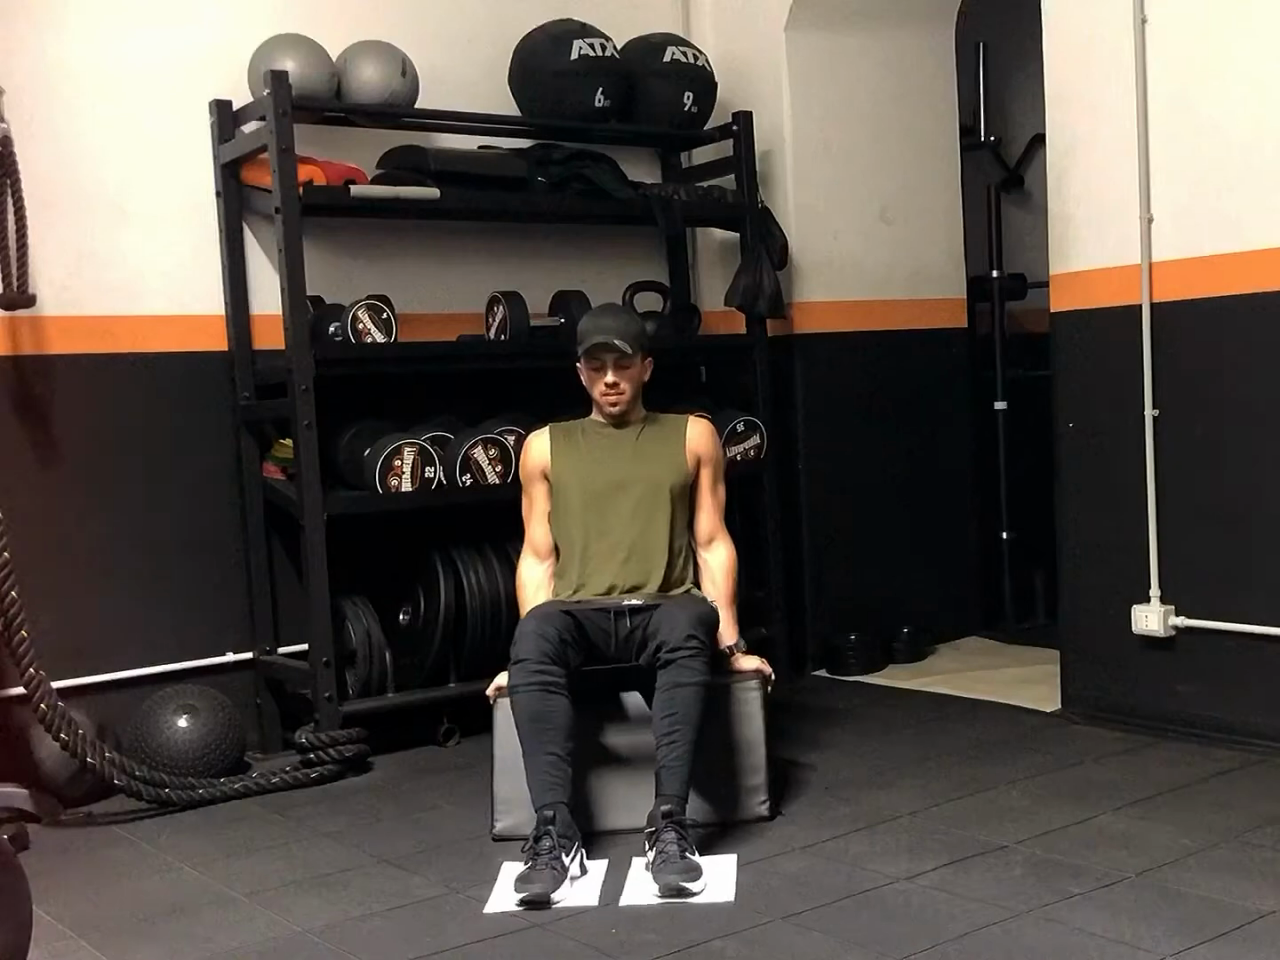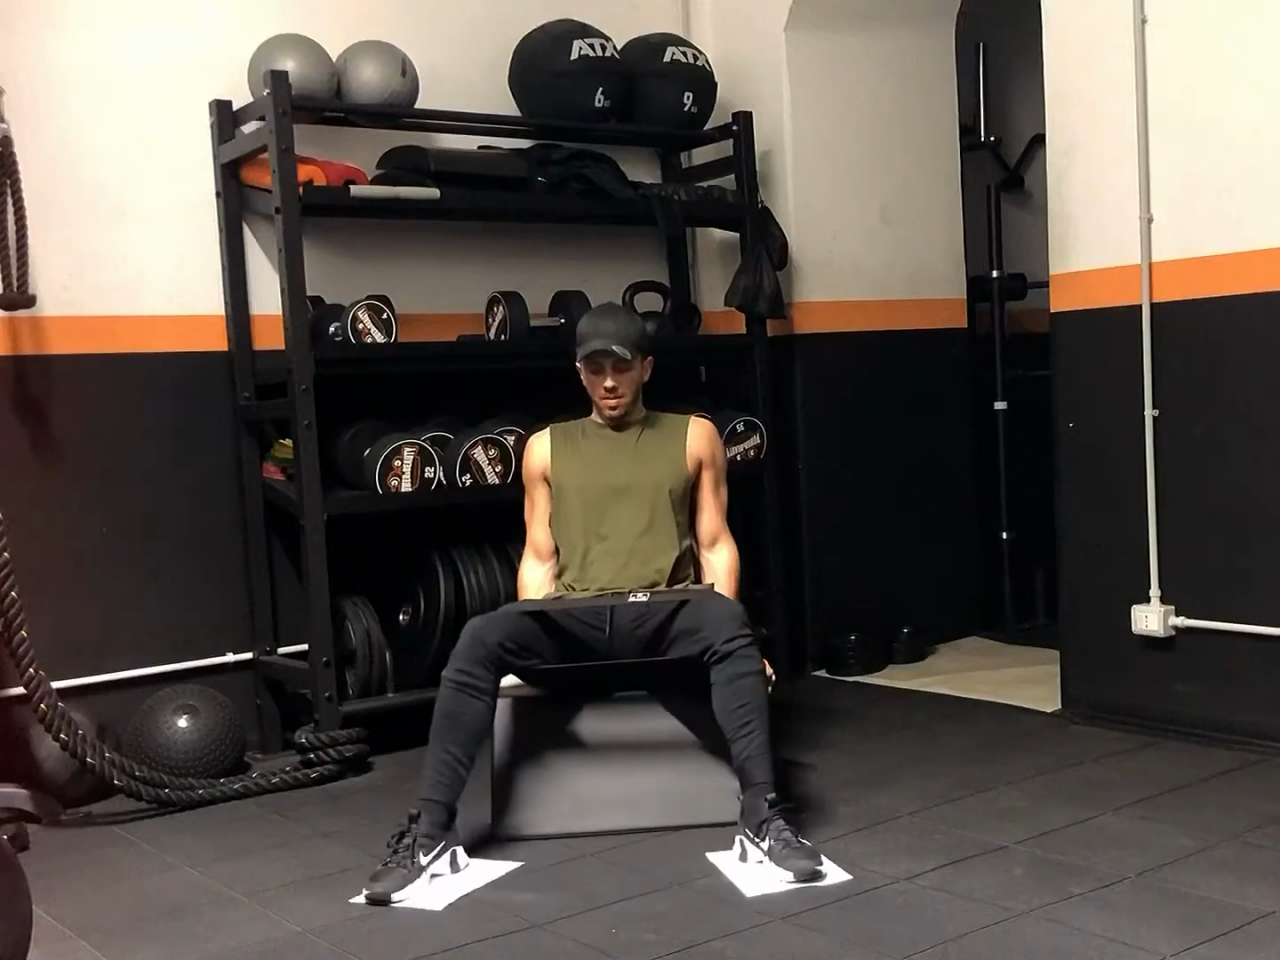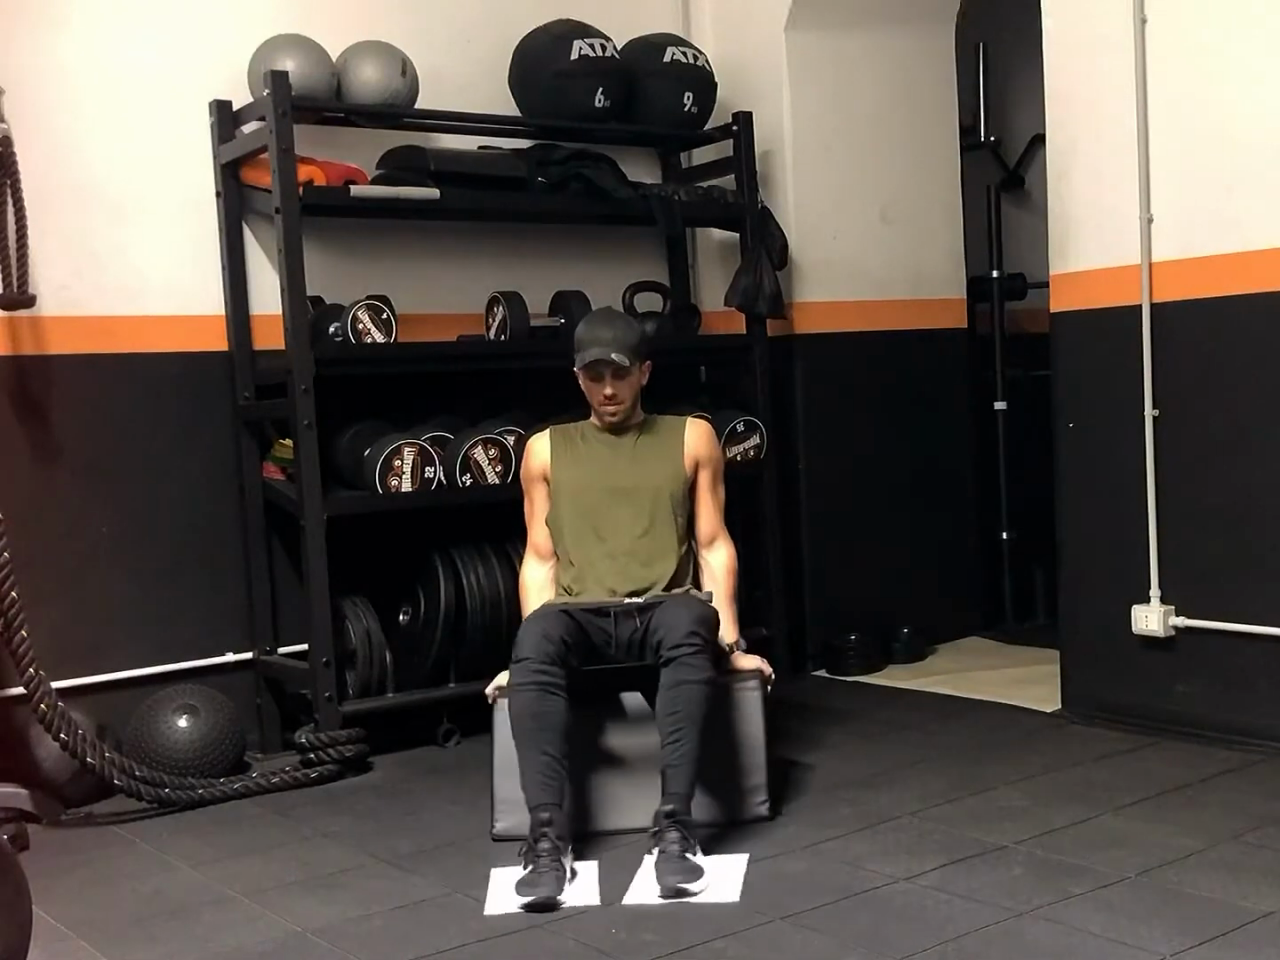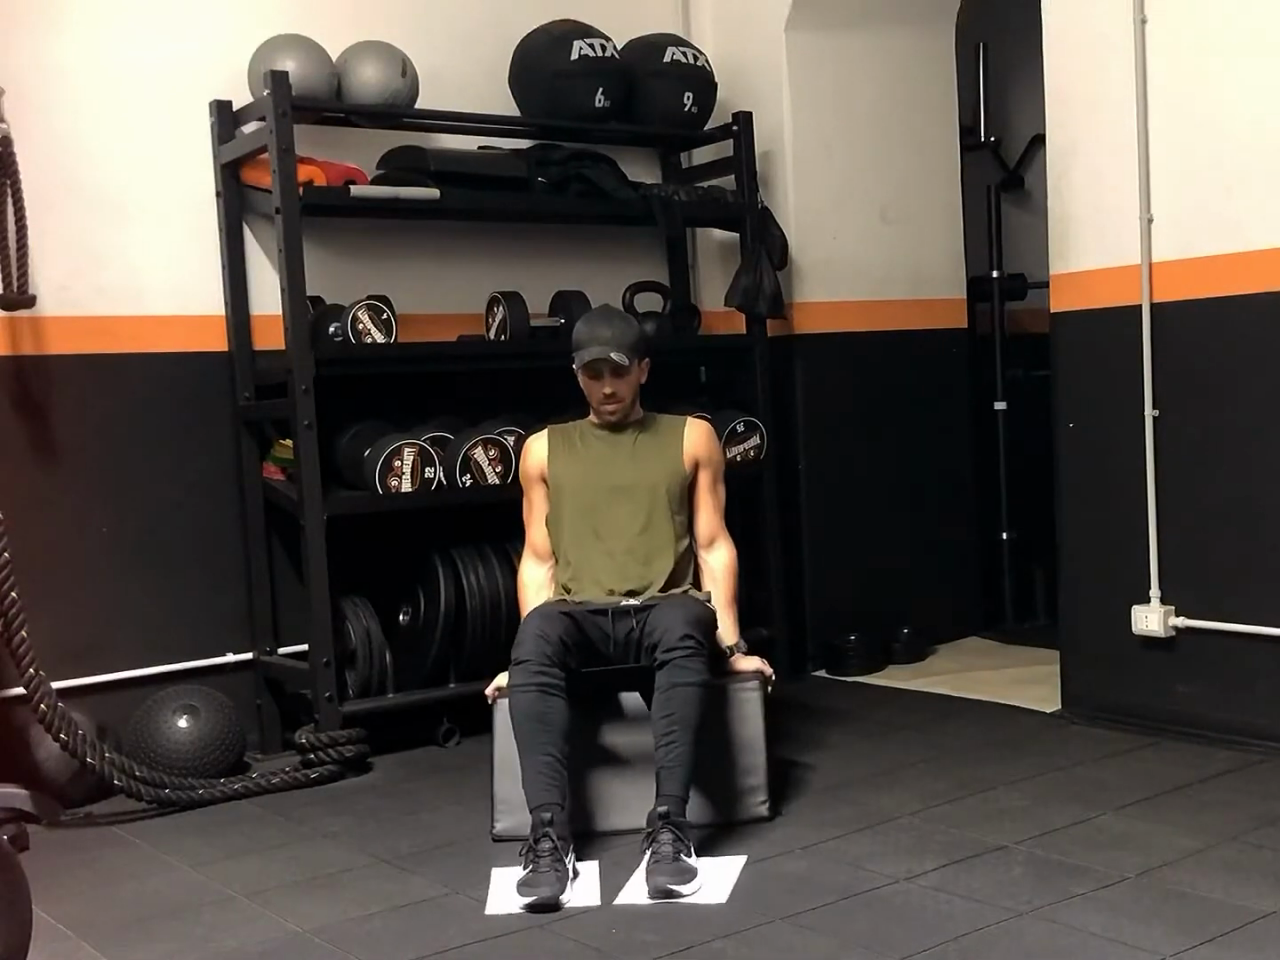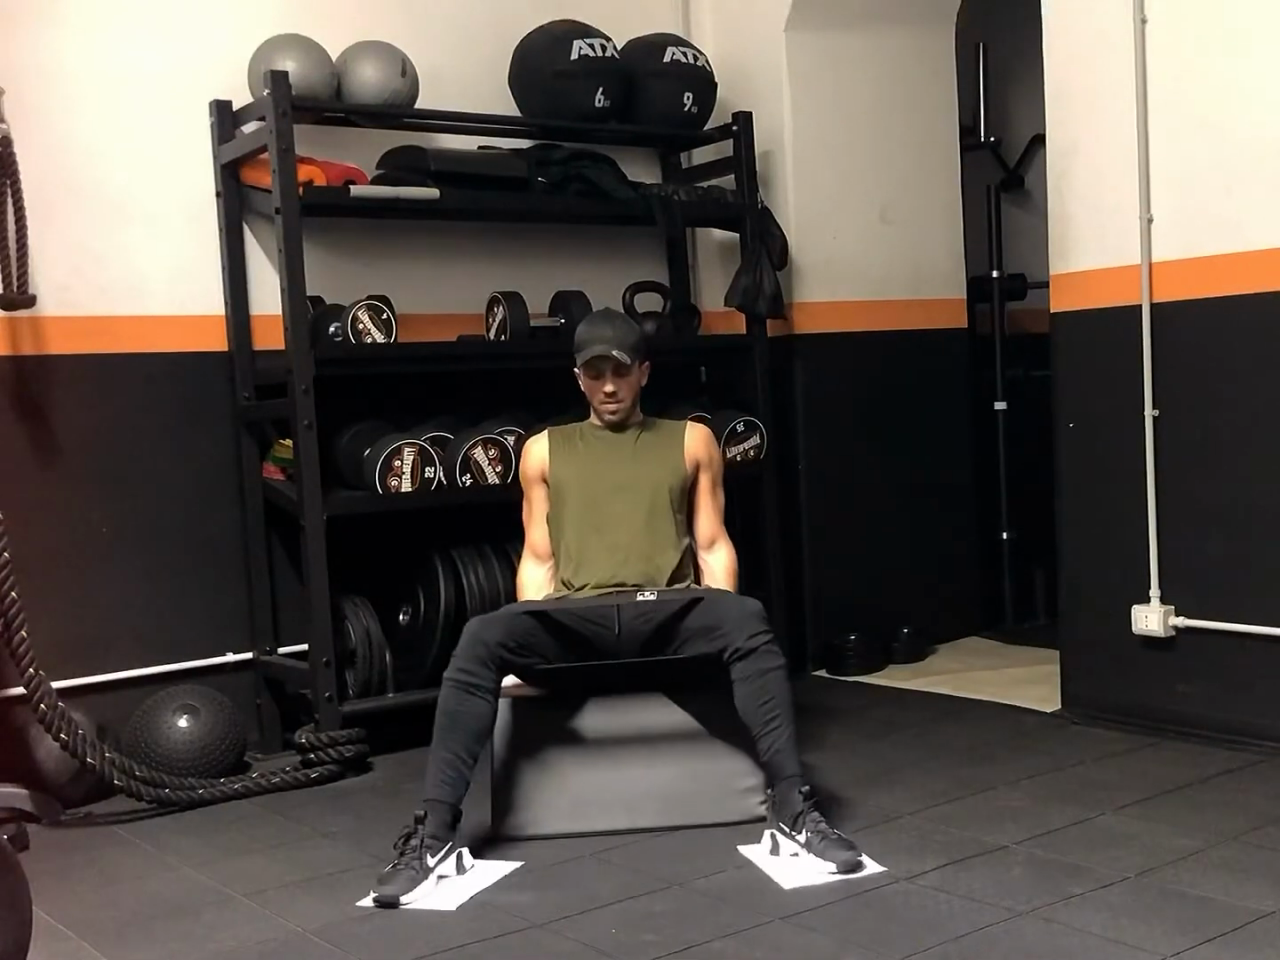
dt=0.7s
person 1, frame 1
left shoulder: (693, 435)
right shoulder: (544, 446)
left elbow: (712, 544)
right elbow: (538, 557)
left wrist: (731, 641)
right wrist: (533, 649)
left hip: (664, 613)
right hip: (581, 617)
left knee: (689, 627)
right knee: (534, 636)
left ankle: (668, 824)
right ankle: (554, 834)
person 1, frame 2
left shoulder: (694, 436)
right shoulder: (546, 447)
left elbow: (715, 544)
right elbow: (539, 557)
left wrist: (725, 639)
right wrist: (528, 645)
left hip: (664, 611)
right hip: (577, 615)
left knee: (729, 621)
right knee: (479, 641)
left ankle: (762, 815)
right ankle: (429, 831)
person 1, frame 3
left shoulder: (692, 438)
right shoulder: (546, 449)
left elbow: (714, 546)
right elbow: (541, 559)
left wrist: (732, 642)
right wrist: (530, 652)
left hip: (665, 611)
right hip: (583, 617)
left knee: (690, 626)
right knee: (539, 637)
left ankle: (673, 825)
right ankle: (548, 835)
person 1, frame 4
left shoulder: (692, 437)
right shoulder: (544, 448)
left elbow: (714, 546)
right elbow: (538, 559)
left wrist: (731, 644)
right wrist: (530, 650)
left hip: (664, 612)
right hip: (581, 618)
left knee: (684, 629)
right knee: (536, 638)
left ankle: (668, 826)
right ankle: (548, 834)
person 1, frame 5
left shoulder: (691, 440)
right shoulder: (544, 450)
left elbow: (712, 546)
right elbow: (538, 559)
left wrist: (725, 631)
right wrist: (528, 650)
left hip: (666, 609)
right hip: (578, 615)
left knee: (749, 621)
right knee: (479, 642)
left ankle: (792, 807)
right ankle: (433, 832)
